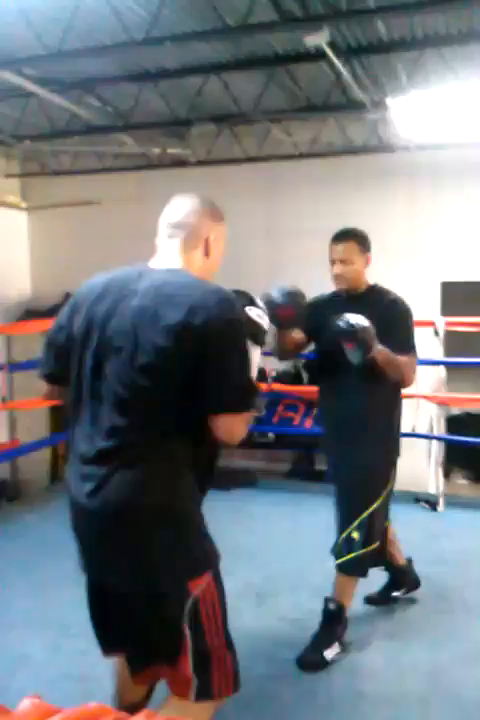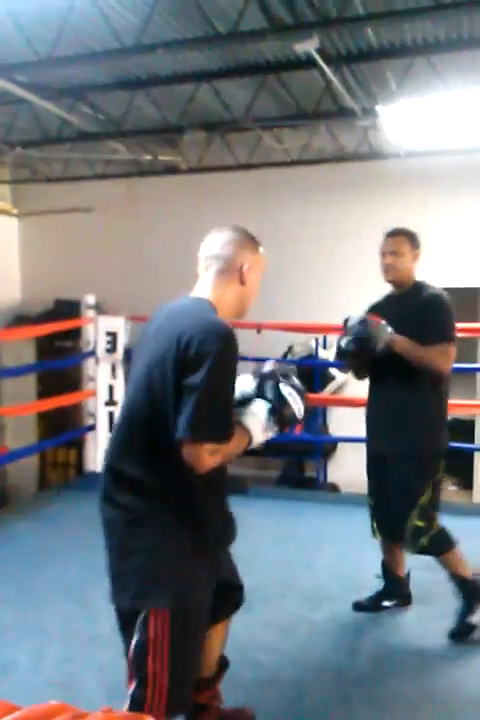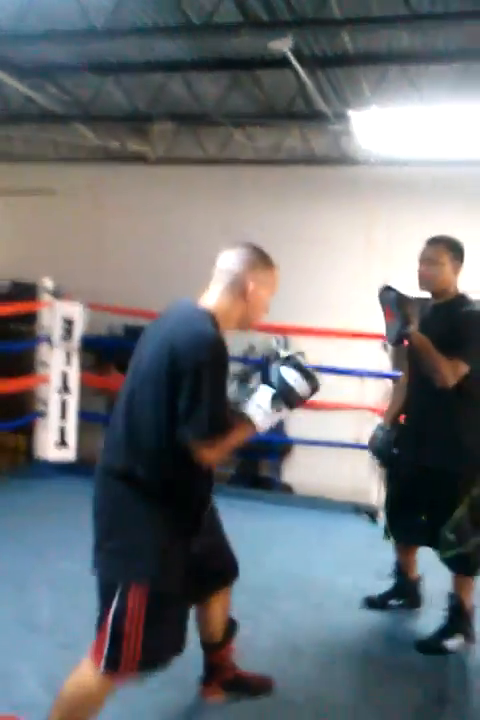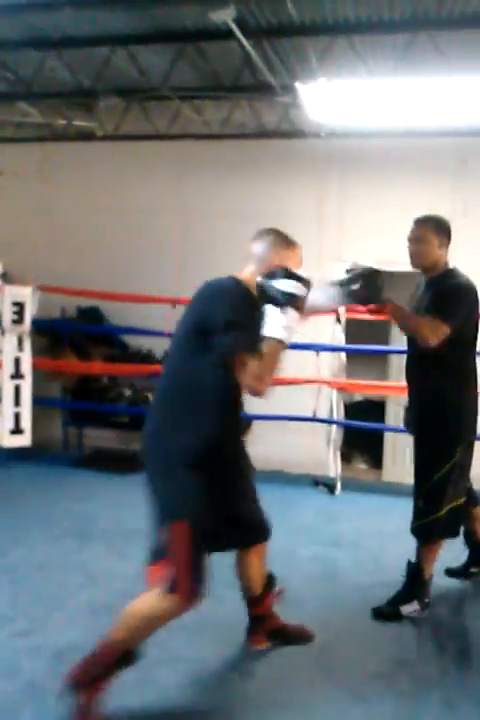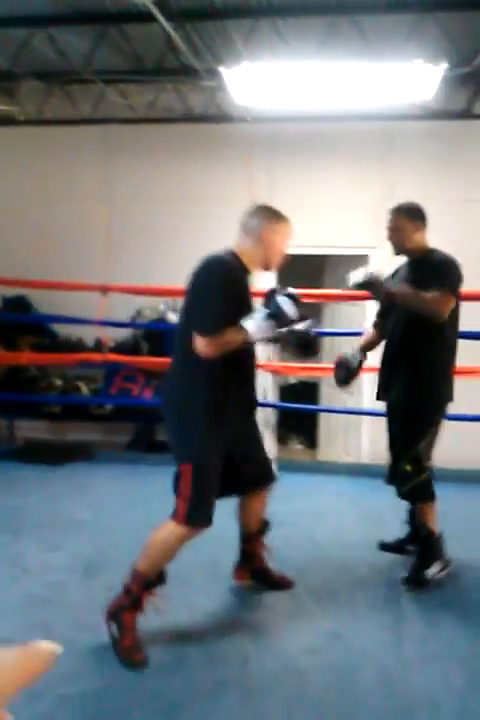
dt=0.5s
person 1, frame 1
left shoulder: (94, 290)
right shoulder: (215, 307)
left elbow: (56, 380)
right elbow: (229, 428)
right wrist: (245, 359)
left hip: (90, 497)
right hip: (154, 504)
left knee: (136, 646)
right knee: (200, 677)
person 1, frame 2
left shoulder: (169, 315)
right shoulder: (213, 333)
right elbow: (201, 454)
left wrist: (236, 397)
right wrist: (256, 422)
left hip: (149, 504)
right hip: (157, 519)
left knee: (220, 600)
person 1, frame 3
left shoulder: (182, 322)
right shoulder: (201, 341)
right elbow: (206, 448)
left wrist: (257, 400)
right wrist: (261, 411)
left hip: (174, 492)
right hip: (139, 503)
left knee: (217, 576)
right knee: (123, 654)
left ankle: (220, 674)
person 1, frame 4
left shoulder: (244, 300)
right shoulder: (225, 297)
left elbow: (298, 303)
right elbow: (254, 381)
left wrist: (342, 291)
right wrist: (279, 319)
left hip: (214, 447)
right hip: (184, 456)
left knee: (252, 537)
right knee: (177, 590)
left ankle: (262, 624)
right ankle: (91, 675)
person 1, frame 5
left shoulder: (237, 274)
right shoulder: (218, 271)
right elbow: (207, 345)
right wrist: (263, 321)
left hip: (231, 406)
right hip: (198, 410)
left knee: (259, 482)
right knee: (191, 517)
left ankle: (250, 563)
right ankle: (124, 608)
person 2, frame 1
left shoulder: (391, 307)
right shoulder: (322, 306)
left elbow: (406, 374)
right elbow: (287, 350)
left wrist: (375, 349)
right wrist: (281, 324)
left hip: (373, 435)
right hip: (337, 430)
left knee: (355, 524)
right knee: (368, 513)
left ankle: (332, 625)
right ankle: (403, 574)
person 2, frame 2
left shoulder: (433, 302)
right shoulder: (377, 310)
left elbow: (443, 361)
right elbow: (362, 371)
left wrist: (394, 341)
right wrist: (355, 350)
left hip: (420, 432)
right hip: (382, 428)
left knee: (417, 518)
right knee: (385, 512)
right ankle: (395, 586)
person 2, frame 3
right shoulder: (425, 313)
left wrist: (414, 333)
right wrist: (389, 422)
right hip: (417, 439)
right knee: (403, 513)
right ankle: (406, 585)
person 2, frame 4
right shoulder: (427, 288)
left elbow: (429, 337)
left wrist: (388, 303)
right wrist: (413, 404)
right hip: (431, 408)
left knee: (434, 496)
left ankle: (417, 589)
person 2, frame 5
left shoulder: (441, 266)
right shoulder: (399, 274)
left elbow: (440, 309)
right elbow: (384, 326)
left wrist: (390, 288)
right wrist: (356, 354)
left hip: (427, 384)
right hip: (399, 381)
left knee: (410, 462)
right knee: (406, 461)
left ankle: (432, 550)
right ankle: (421, 533)
